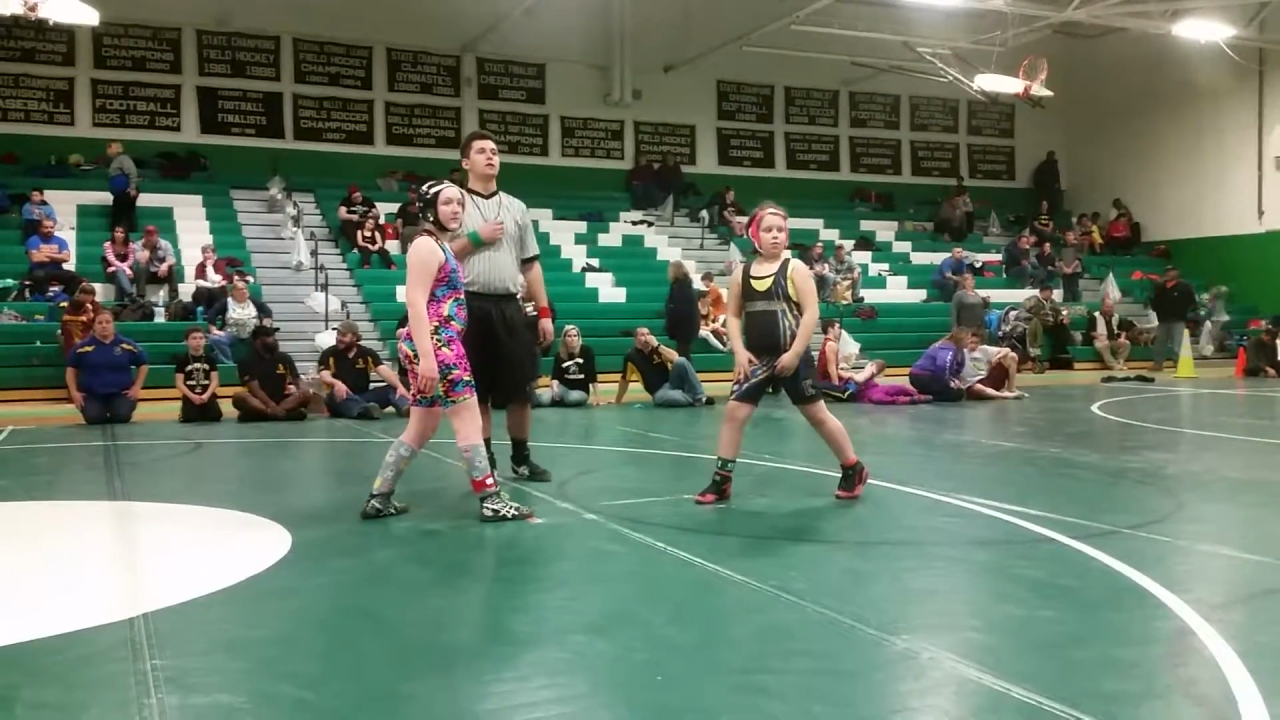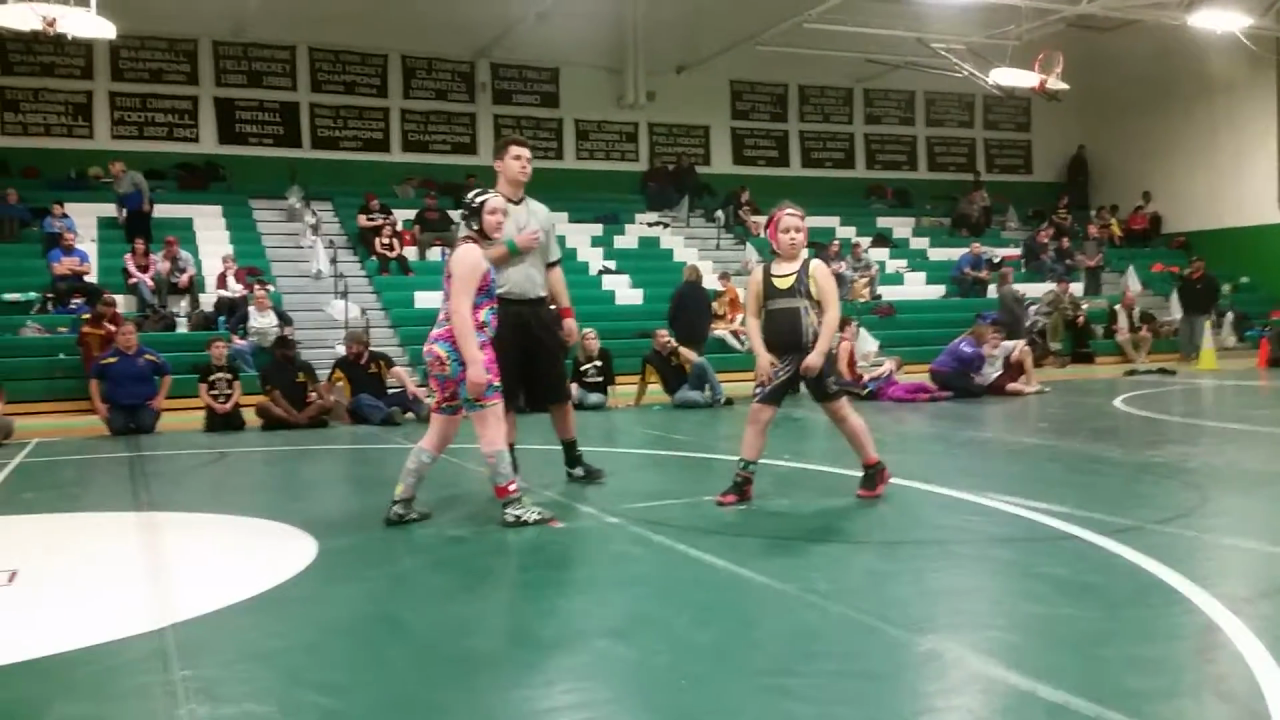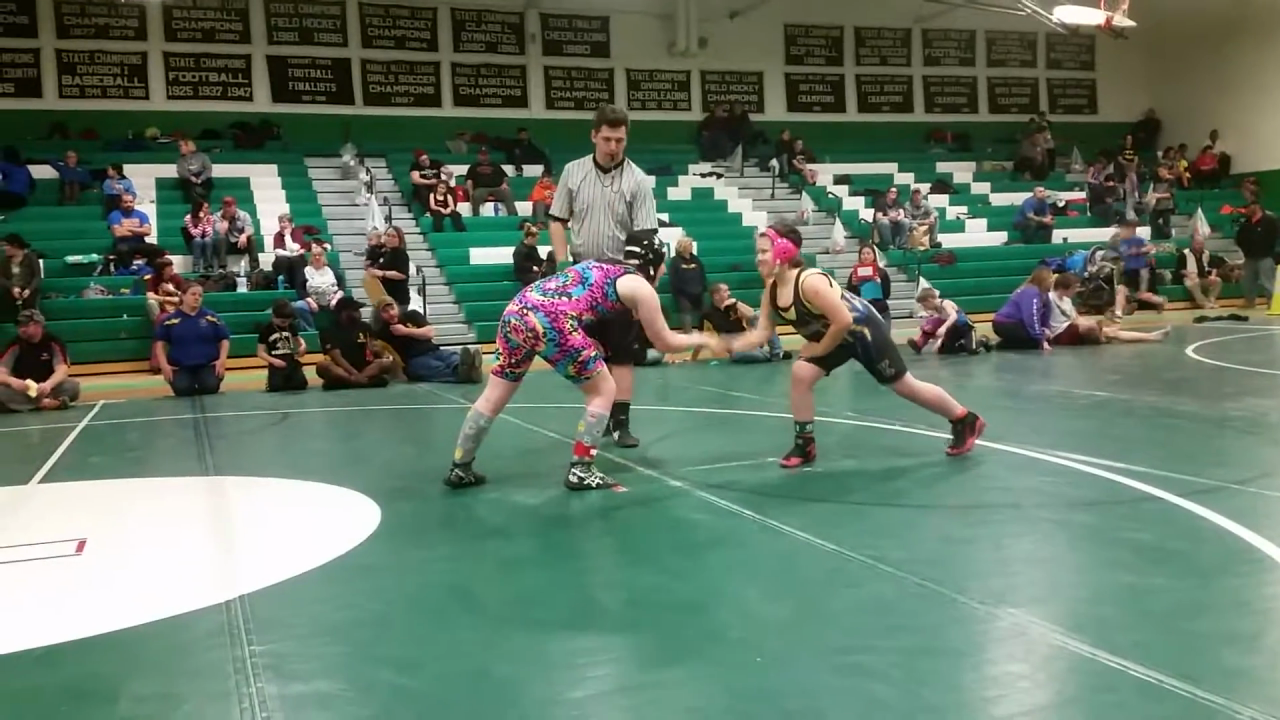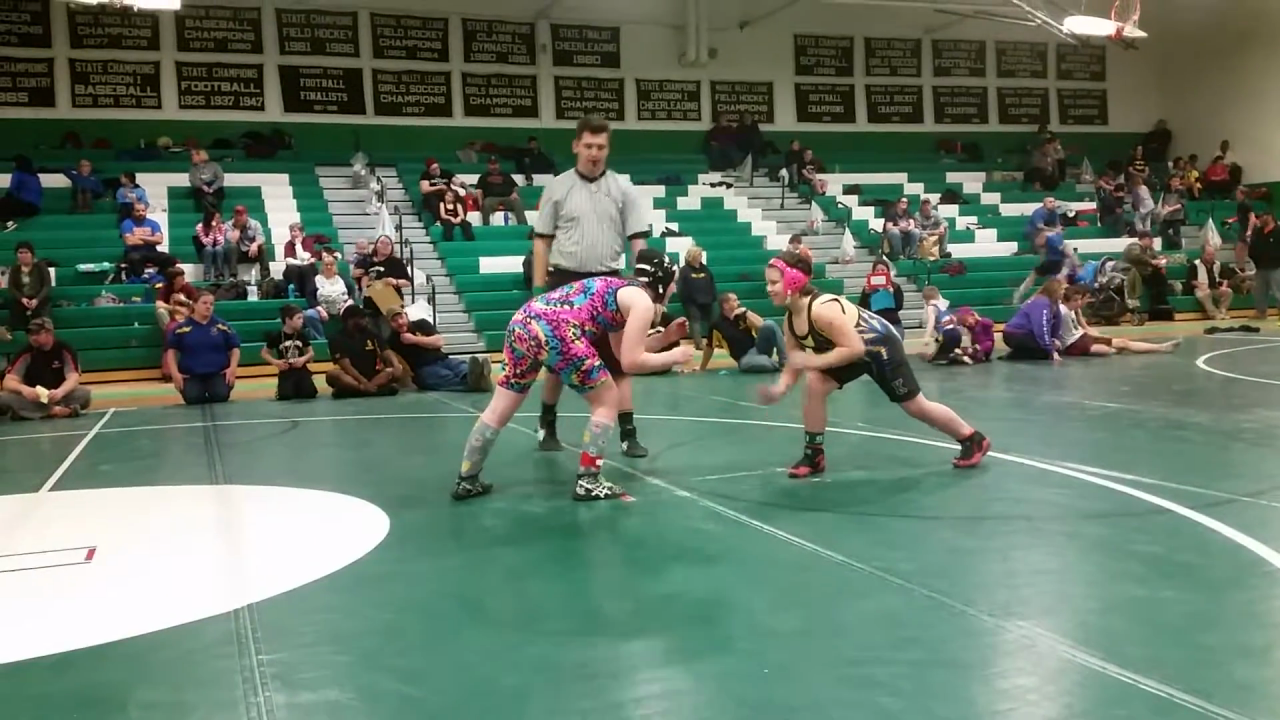
dt=0.7s
person 1, frame 1
left shoulder: (516, 207)
left elbow: (530, 264)
left wrist: (544, 312)
right wrist: (475, 238)
left hip: (508, 306)
right hip: (469, 306)
left knee: (520, 389)
right knee: (476, 392)
left ankle: (521, 457)
right ankle: (485, 461)
person 1, frame 2
left shoulder: (541, 212)
left elbow: (553, 267)
left wrist: (567, 313)
right wrist: (512, 246)
left hip: (539, 310)
right hip: (503, 311)
left knee: (557, 389)
right knee: (504, 395)
left ankle: (573, 460)
right ankle: (508, 462)
person 1, frame 3
left shoulder: (638, 180)
right shoulder: (573, 172)
left elbow: (645, 236)
right elbow: (557, 223)
right wrist: (562, 267)
left knee: (621, 351)
left ankle: (621, 423)
right ankle: (604, 414)
person 1, frame 4
left shoulder: (623, 188)
right shoulder: (557, 187)
left elbow: (638, 241)
right elbow: (542, 241)
right wrist: (539, 289)
right hip: (566, 281)
left knee: (618, 360)
left ankle: (628, 433)
right ankle: (547, 424)
person 2, frame 1
left shoulder: (441, 246)
right shoulder: (426, 245)
right elbow: (415, 304)
right wrist: (426, 355)
left hip: (442, 345)
right hip: (435, 345)
left knee: (420, 429)
right knee: (469, 421)
left ankle: (379, 498)
right ankle: (491, 500)
person 2, frame 2
left shoulder: (472, 253)
right shoulder: (471, 252)
right elbow: (460, 312)
right wrist: (475, 362)
left hip: (445, 349)
right hip: (461, 350)
left knee: (440, 434)
right knee: (493, 427)
left ankle: (401, 504)
right ankle: (513, 506)
person 2, frame 3
left shoulder: (599, 267)
right shoulder: (640, 287)
right elbow: (666, 343)
left wrist: (585, 342)
right wrist: (701, 339)
left hip: (517, 311)
right hip: (550, 322)
left knee: (494, 395)
right knee: (603, 390)
left ankle: (460, 468)
right ankle: (580, 470)
person 2, frame 4
left shoulder: (617, 290)
right shoulder: (642, 301)
left elbow: (626, 351)
right elbow: (631, 362)
left wrist: (666, 337)
right wrist: (673, 356)
left hip: (523, 321)
right hip: (554, 332)
left knee: (499, 408)
right knee: (608, 400)
left ankle: (467, 480)
right ankle: (588, 481)
person 3, frame 1
left shoulder: (795, 269)
right shoulder: (742, 274)
left elbow: (811, 313)
right elbow: (733, 315)
left wrist: (795, 353)
right wrist: (739, 351)
left hip: (791, 356)
right hip: (756, 358)
left knee: (817, 414)
right knee: (734, 412)
left ankle: (854, 469)
right ankle: (721, 481)
person 3, frame 2
left shoulder: (815, 268)
right shoulder: (760, 274)
left elbow: (832, 312)
right elbow: (752, 317)
left wrist: (819, 352)
right wrist: (760, 353)
left hip: (812, 354)
right hip: (777, 357)
left knee: (839, 411)
right knee: (758, 414)
left ankle: (875, 469)
right ankle: (742, 483)
person 3, frame 3
left shoulder: (810, 282)
right shoulder: (771, 291)
left elbow: (843, 321)
right elbow: (761, 333)
left wrist: (821, 348)
right wrist: (734, 344)
left hip: (864, 331)
right hip: (837, 335)
left knee: (905, 386)
right knee: (801, 374)
left ankle: (966, 421)
right ankle: (804, 445)
person 3, frame 4
left shoulder: (823, 310)
right shoulder: (790, 319)
left elbow: (854, 348)
right elbow: (794, 365)
left wrist: (815, 362)
right wrist: (778, 389)
left hip: (880, 346)
right hip: (853, 352)
left knee: (916, 405)
right knee: (814, 385)
left ankle: (973, 440)
right ankle: (814, 455)
